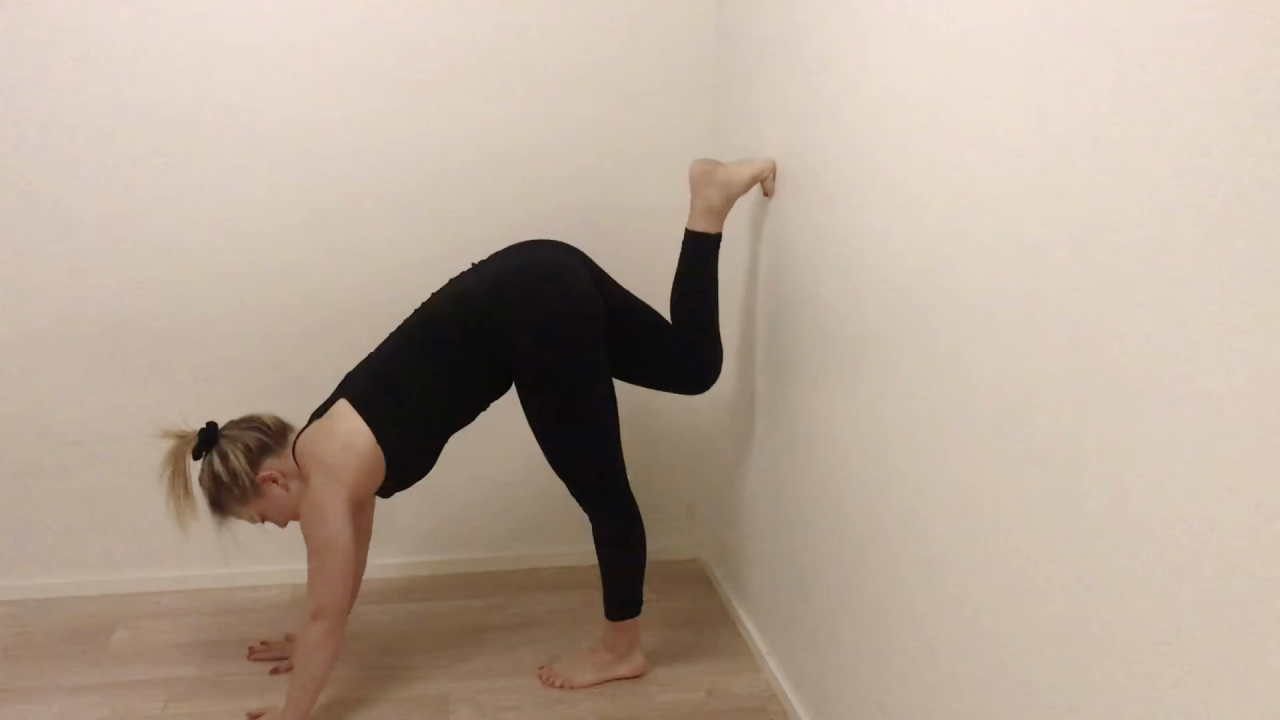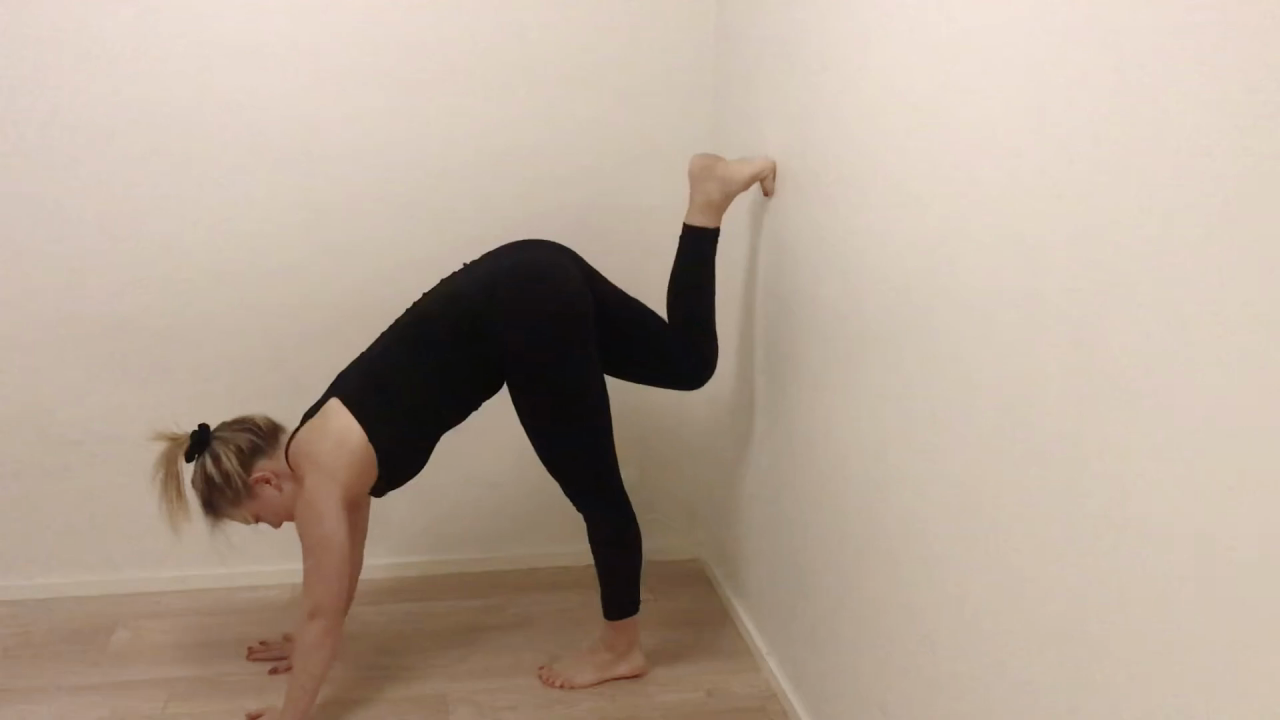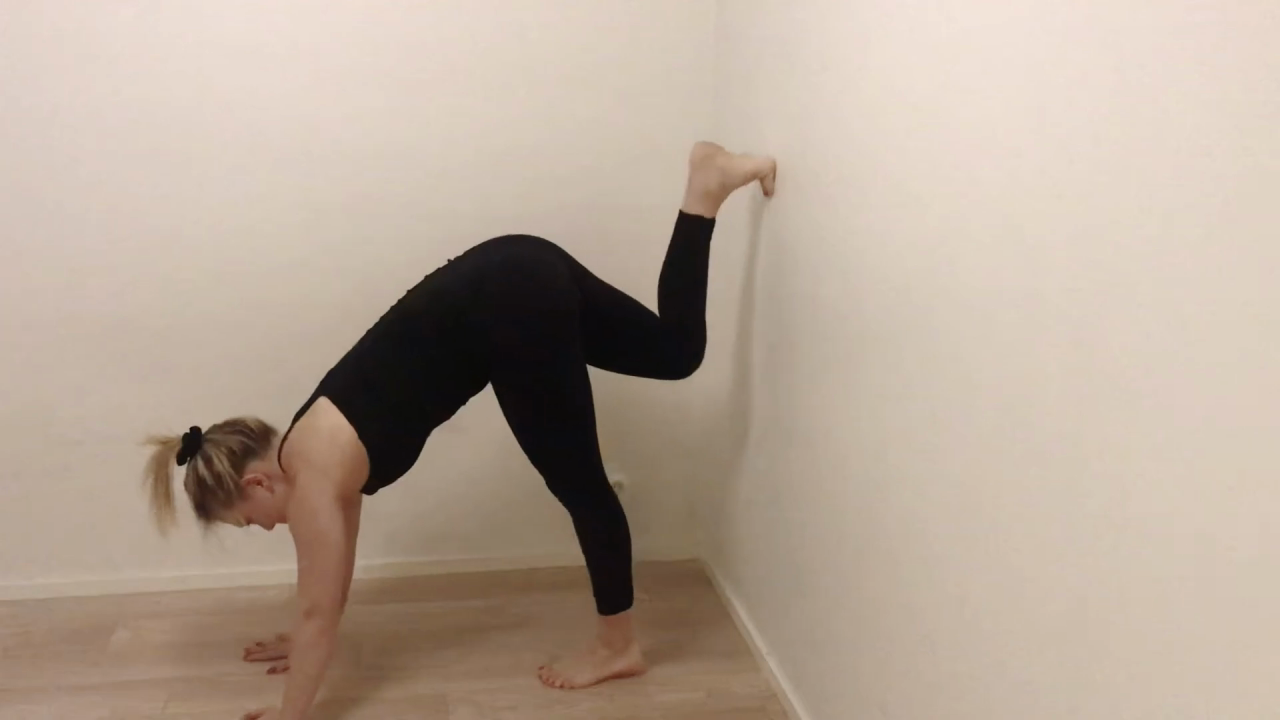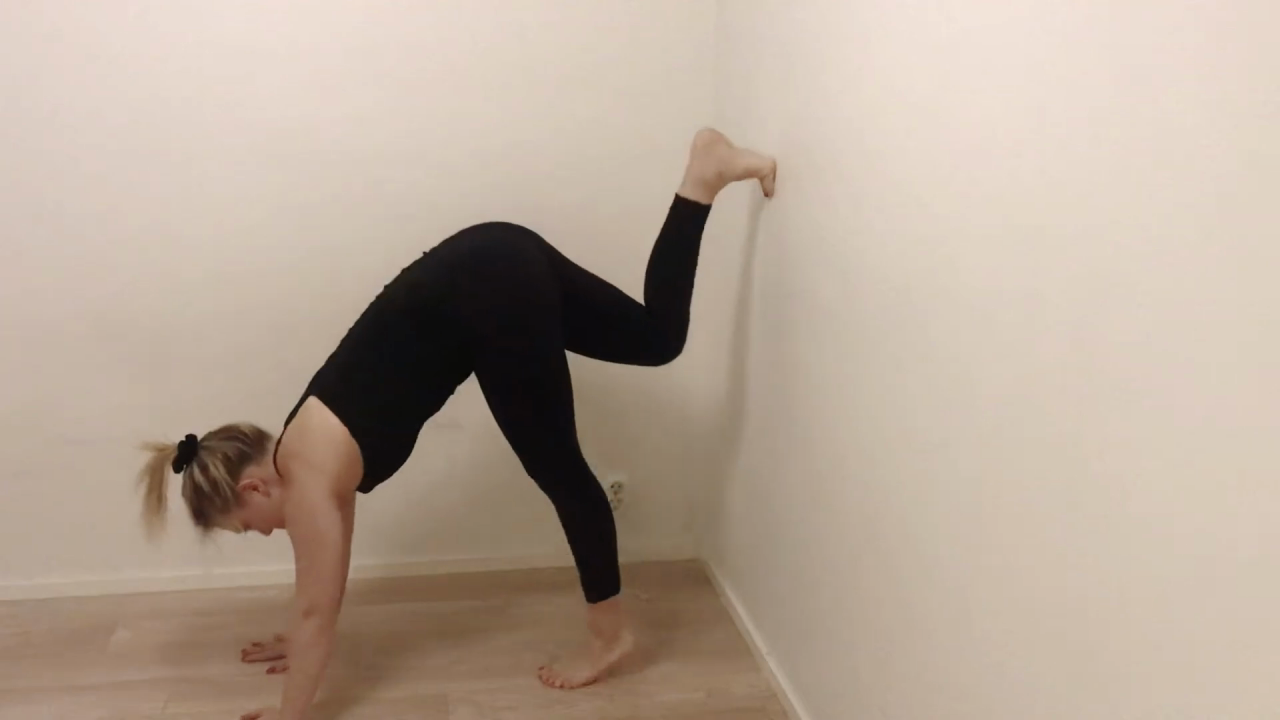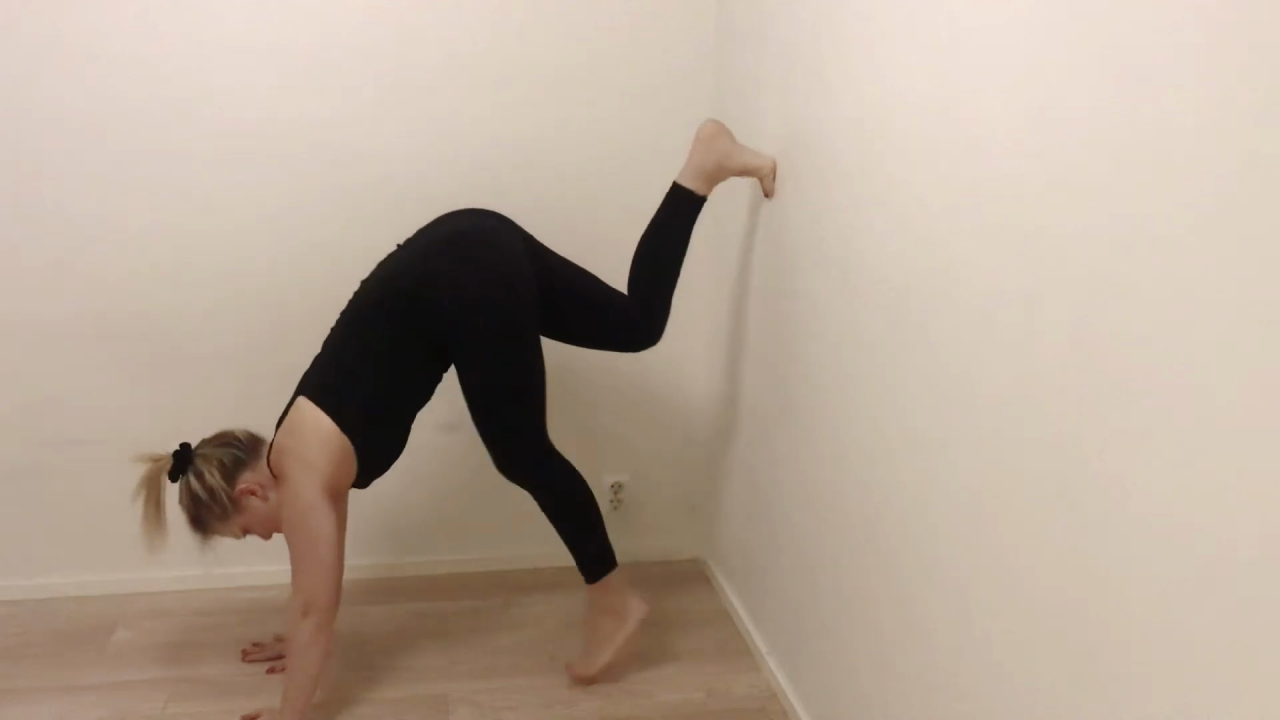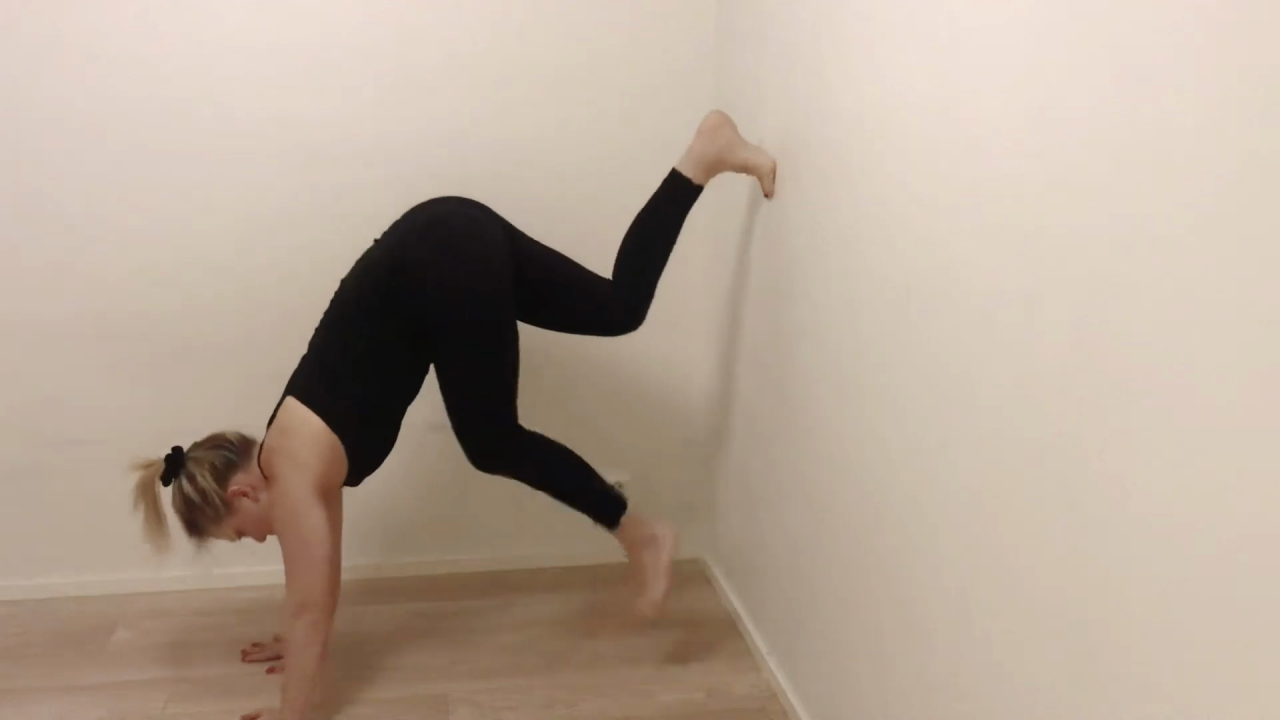
dt=0.1s
person 1, frame 1
left shoulder: (326, 475)
right shoulder: (327, 445)
left elbow: (325, 615)
right elbow: (353, 542)
right wrist: (311, 644)
left hip: (537, 305)
right hip: (539, 281)
left knee: (602, 489)
right knee: (692, 369)
left ankle: (622, 647)
right ankle: (709, 199)
person 1, frame 2
left shoulder: (319, 475)
right shoulder: (321, 444)
left elbow: (322, 613)
right elbow: (349, 544)
right wrist: (308, 643)
left hip: (528, 307)
right hip: (531, 282)
left knee: (595, 488)
right knee: (689, 364)
left ankle: (620, 646)
right ankle: (707, 194)
person 1, frame 3
left shoulder: (312, 474)
right shoulder: (314, 450)
left elbow: (317, 612)
right elbow: (338, 551)
right wrist: (308, 641)
left hip: (515, 299)
right hip: (515, 275)
left knee: (579, 478)
right knee: (675, 356)
left ankle: (617, 643)
right ankle: (705, 184)
person 1, frame 4
left shoulder: (307, 475)
right shoulder: (309, 450)
left elbow: (315, 612)
right wrist: (305, 639)
left hip: (491, 289)
right hip: (495, 267)
left knee: (558, 468)
right knee: (658, 340)
left ankle: (607, 631)
right ankle: (702, 173)
person 1, frame 5
left shoulder: (300, 473)
right shoulder: (308, 454)
left elbow: (313, 611)
right wrist: (303, 640)
left hip: (472, 266)
right hip: (472, 251)
left knee: (523, 456)
right knee: (633, 325)
left ankle: (611, 602)
right ankle: (705, 162)
person 1, frame 6
left shoulder: (290, 473)
right shoulder: (301, 452)
left elbow: (307, 608)
right elbow: (319, 582)
right wrist: (301, 640)
left hip: (445, 257)
right hip: (451, 241)
left knee: (492, 443)
right knee: (618, 308)
left ankle: (637, 532)
right ankle: (704, 154)
